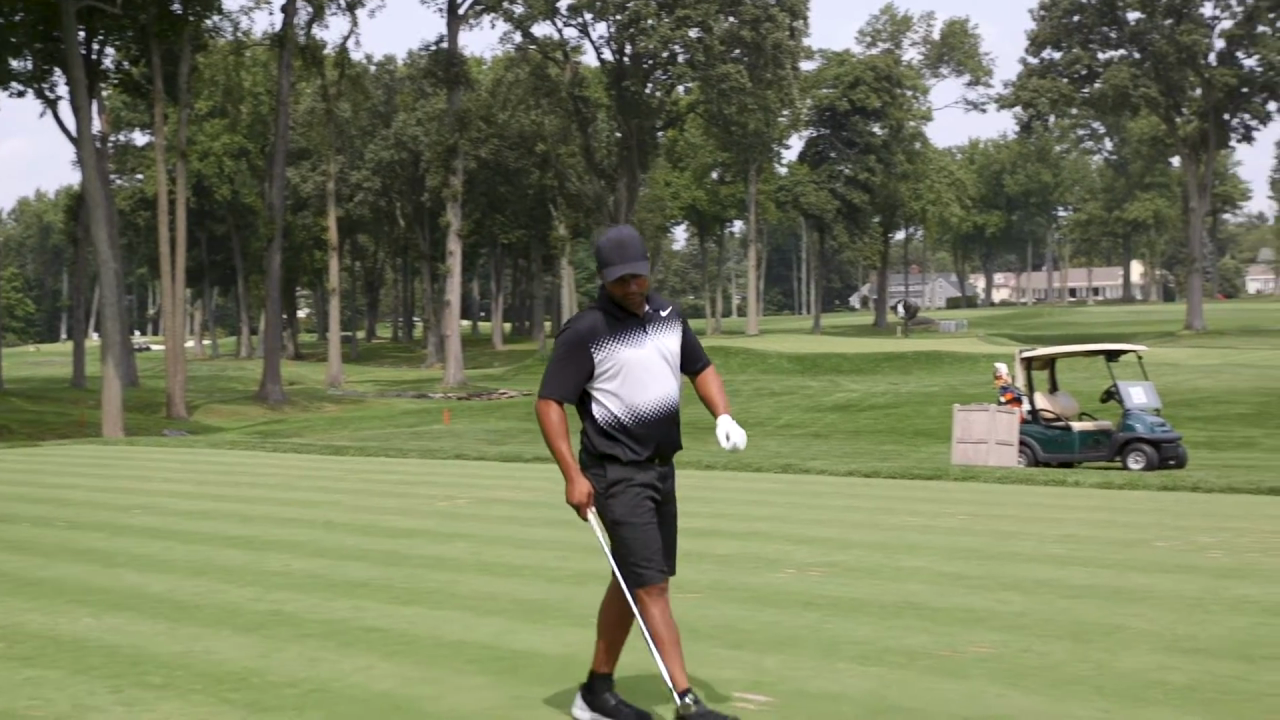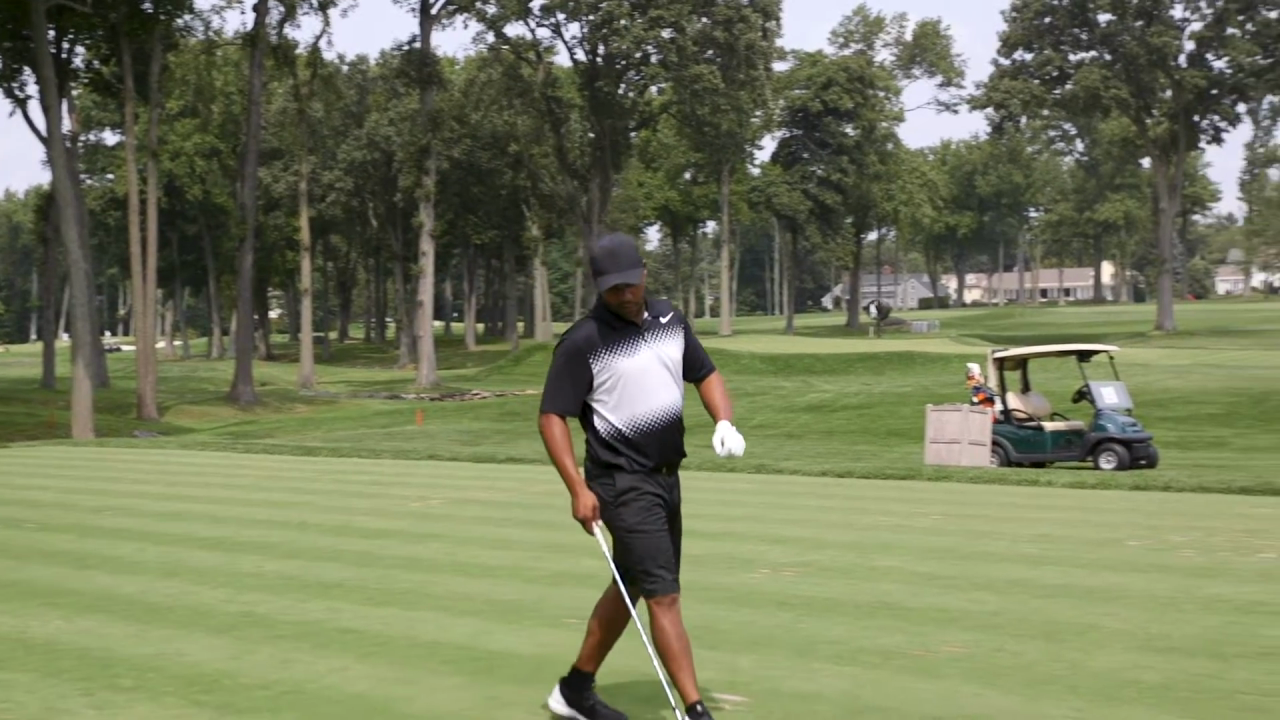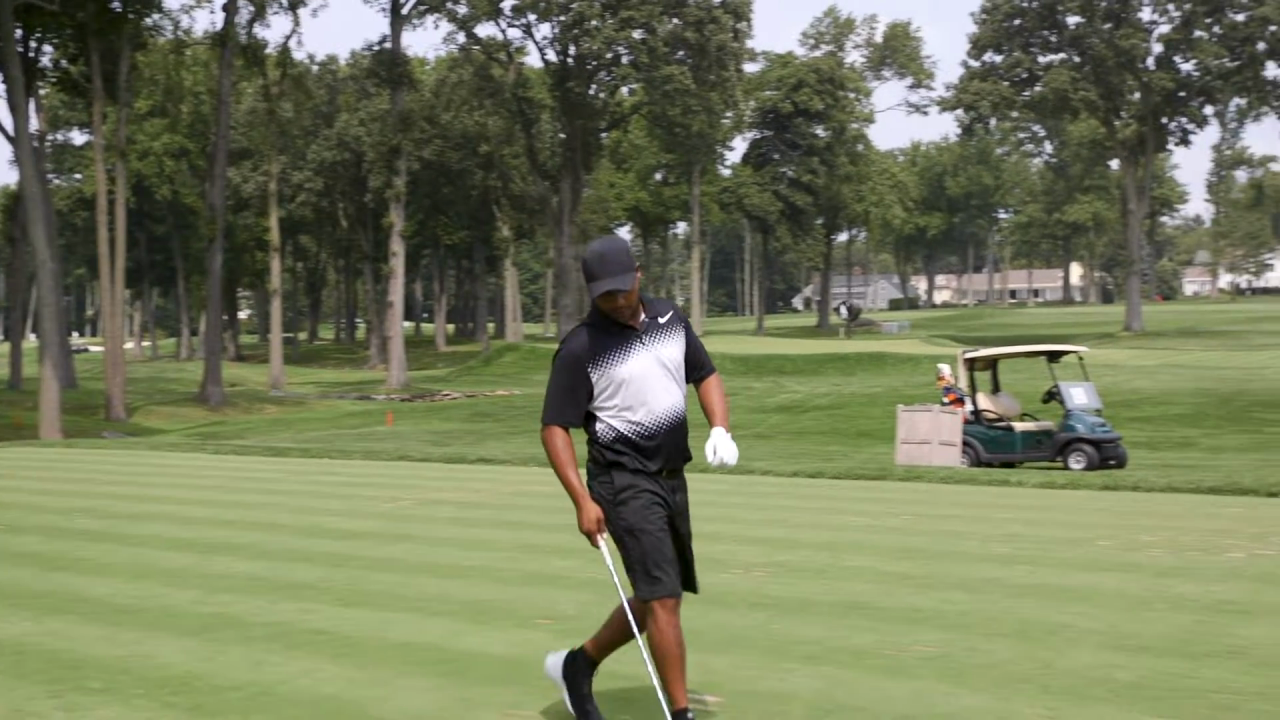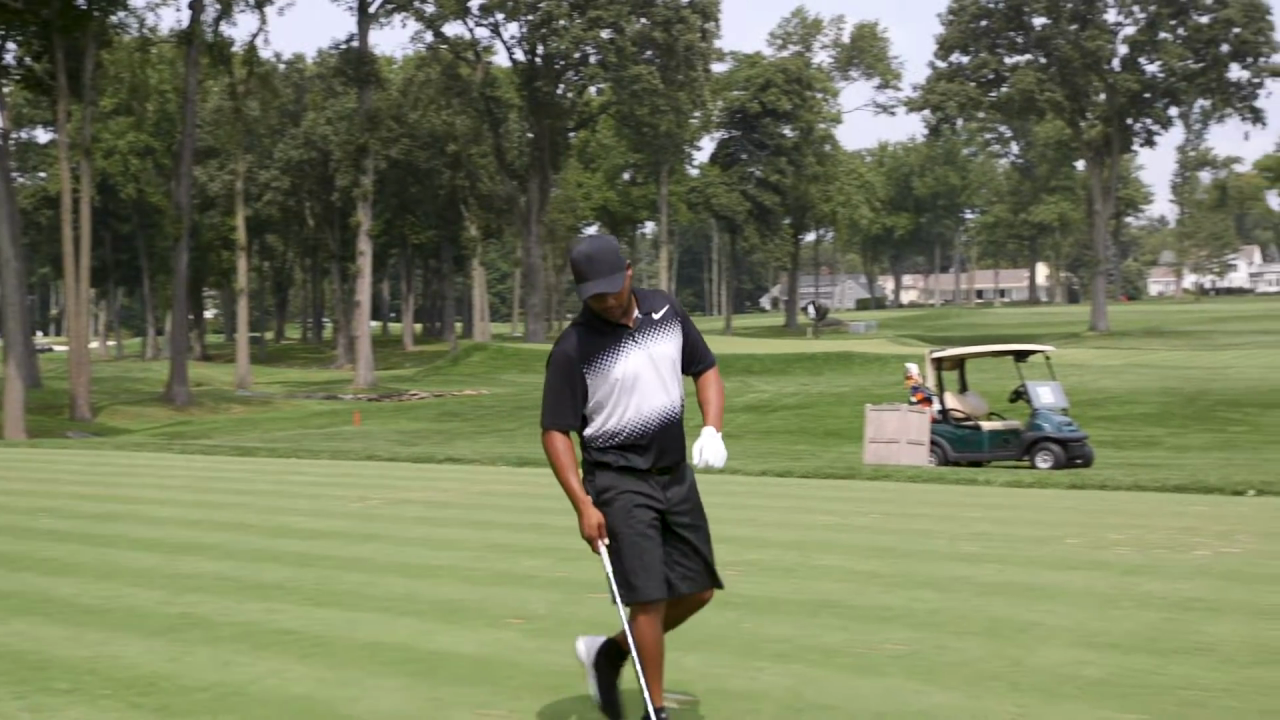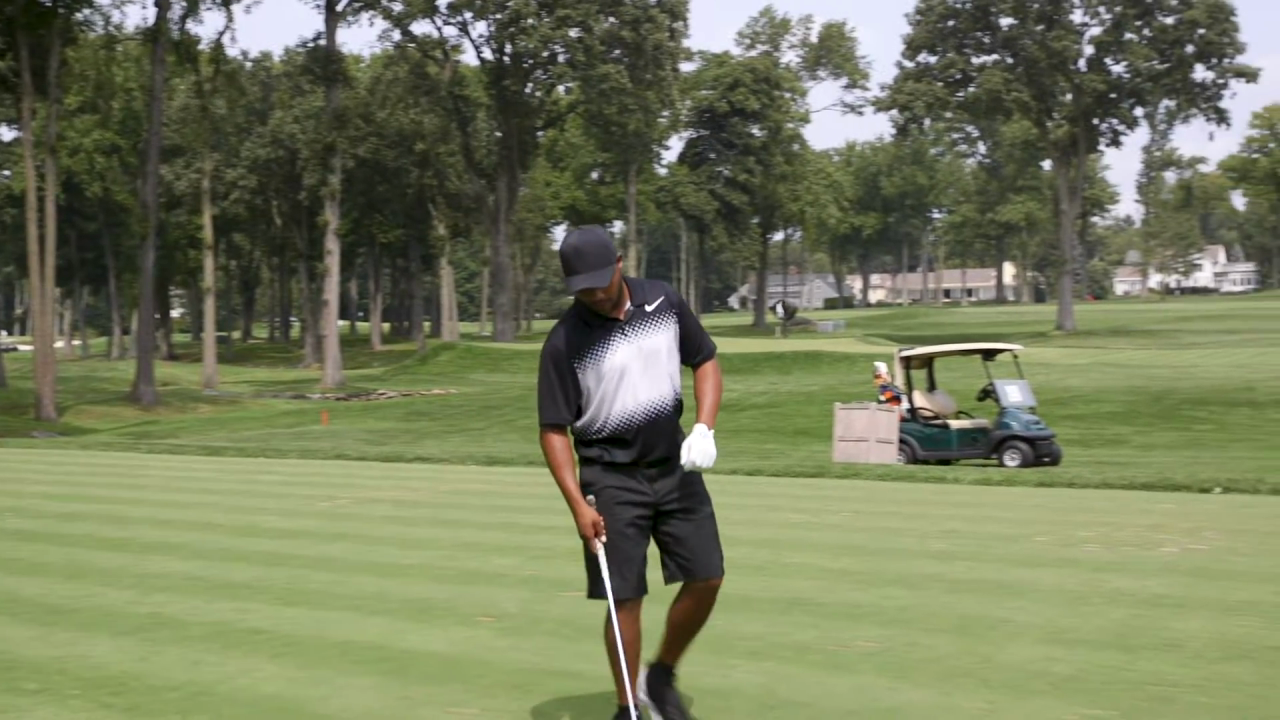
dt=0.2s
person 1, frame 1
left shoulder: (667, 313)
right shoulder: (585, 330)
left elbow: (701, 368)
right elbow: (549, 402)
left wrist: (724, 416)
right wrist: (573, 475)
left hip: (660, 468)
right hip: (616, 474)
left knee: (630, 582)
right knee: (652, 586)
person 1, frame 2
left shoulder: (669, 317)
right shoulder: (583, 340)
left elbow: (706, 374)
right elbow: (552, 417)
left wrist: (724, 423)
right wrist: (577, 488)
left hip: (665, 476)
right hip: (622, 482)
left knee: (633, 588)
right knee: (663, 595)
person 1, frame 3
left shoulder: (670, 316)
right shoulder: (580, 348)
left elbow: (706, 376)
right elbow: (555, 427)
left wrist: (720, 430)
right wrist: (582, 500)
left hip: (673, 477)
right hip: (625, 483)
left knee: (659, 596)
right knee: (662, 597)
left ankle: (575, 666)
person 1, frame 4
left shoulder: (667, 310)
right shoulder: (573, 348)
left elbow: (705, 370)
right elbow: (556, 432)
left wrist: (711, 430)
right wrist: (582, 505)
left hip: (676, 475)
right hip: (619, 483)
left knee: (698, 590)
right knee: (646, 600)
left ankle: (606, 653)
person 1, frame 5
left shoulder: (665, 301)
right shoulder: (563, 342)
left elbow: (705, 361)
right elbow: (554, 430)
left wrist: (703, 429)
right wrist: (578, 503)
left hip: (674, 468)
right hip: (611, 478)
left knee: (706, 580)
right knee: (626, 599)
left ankle: (659, 675)
